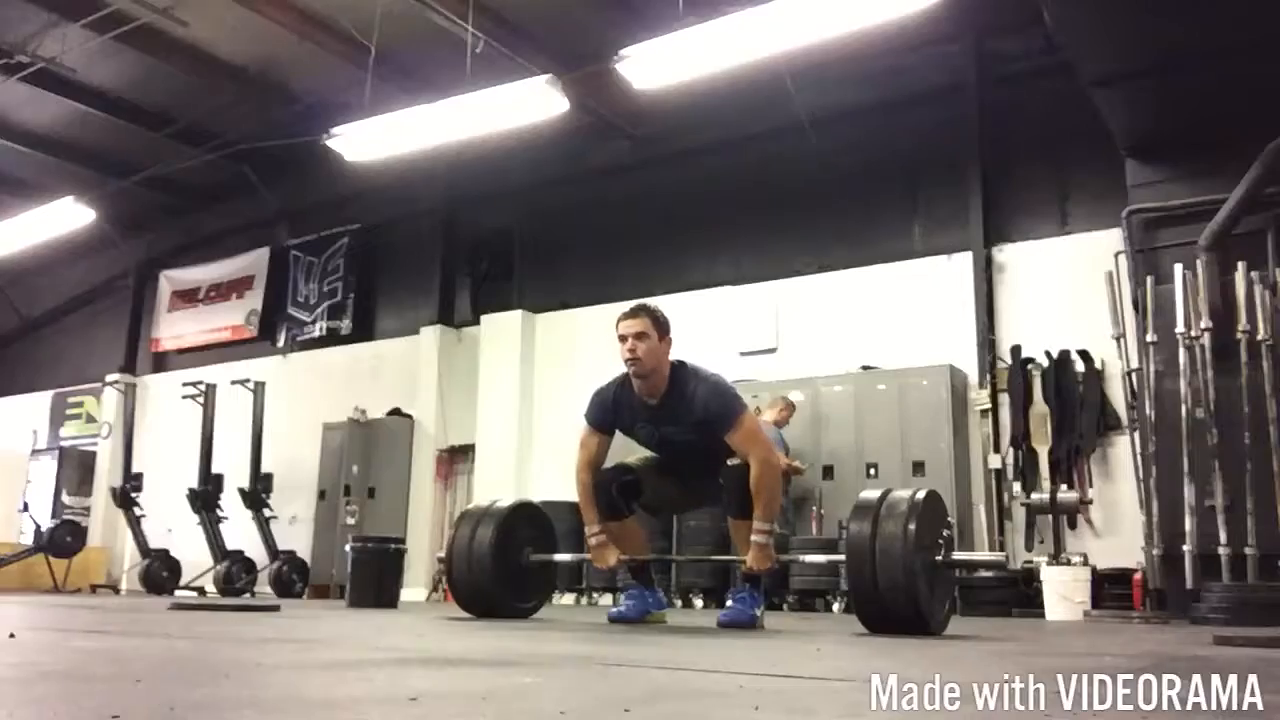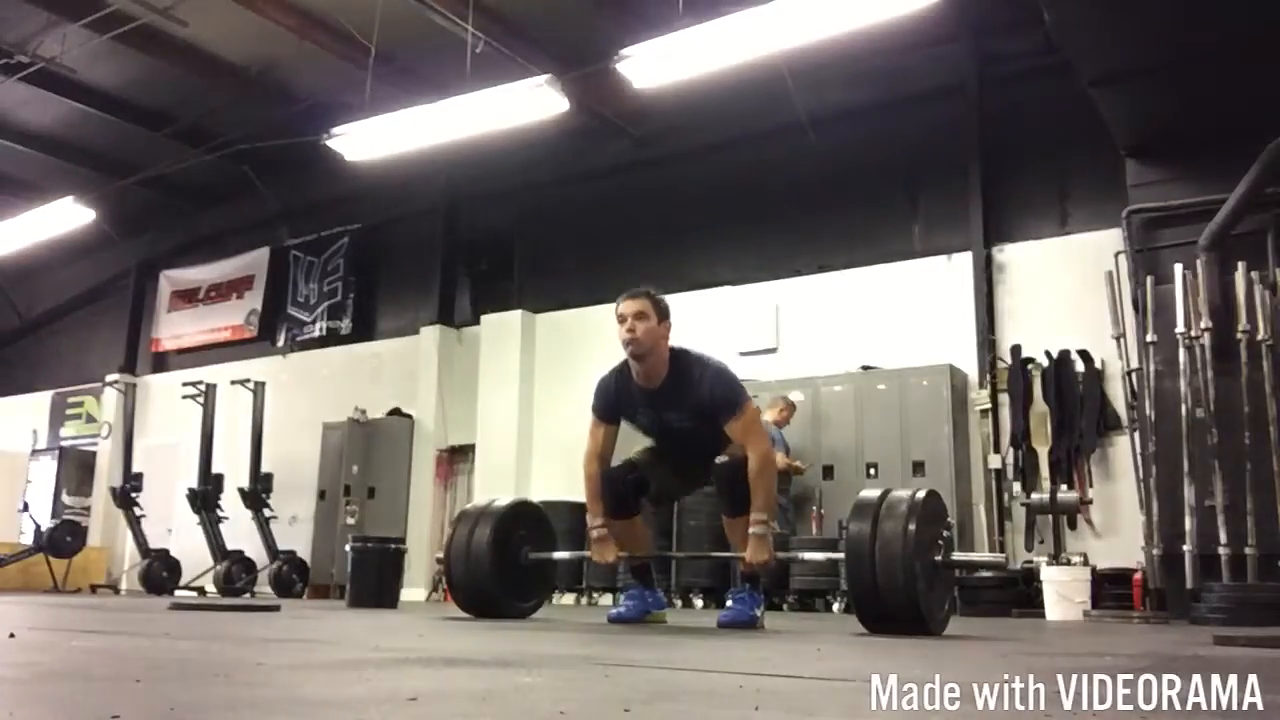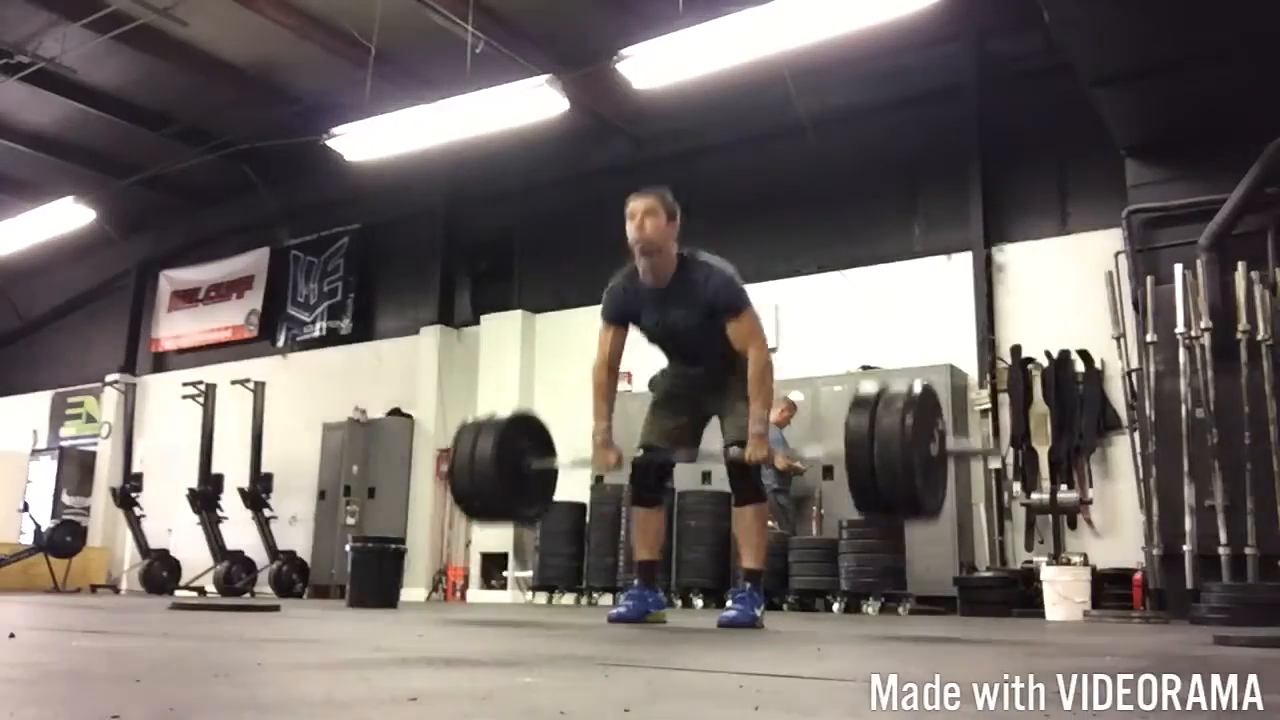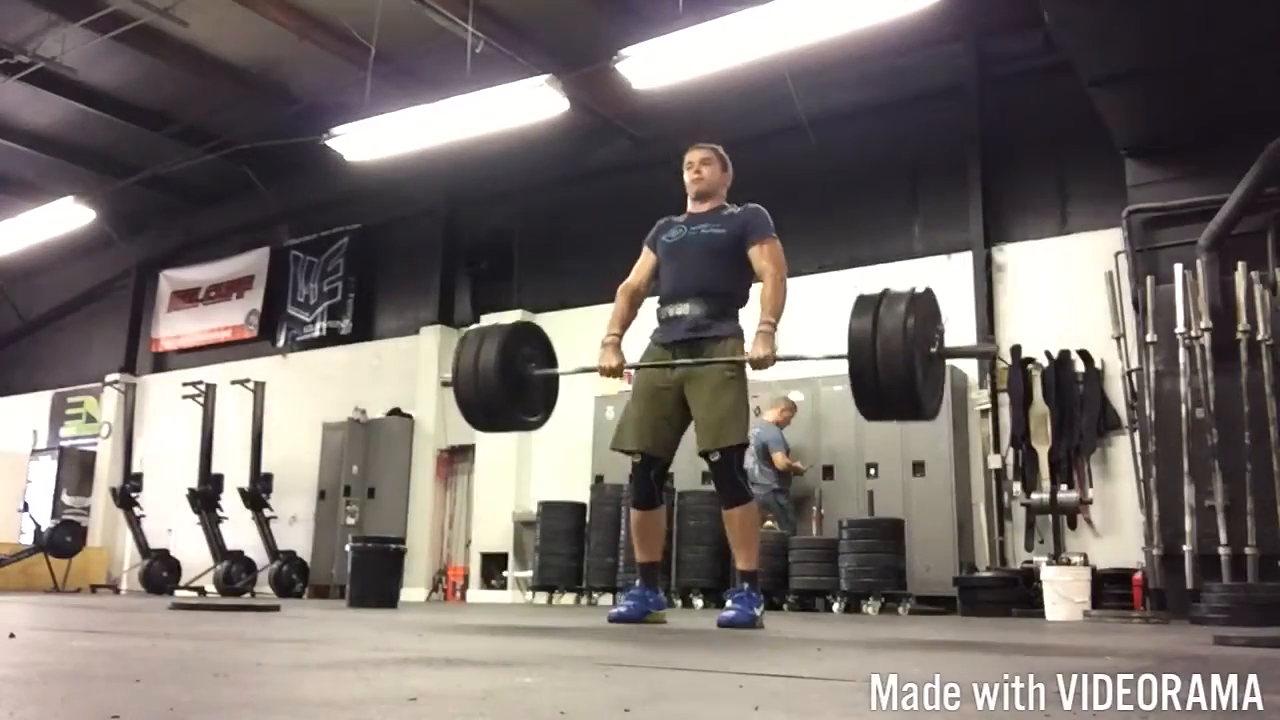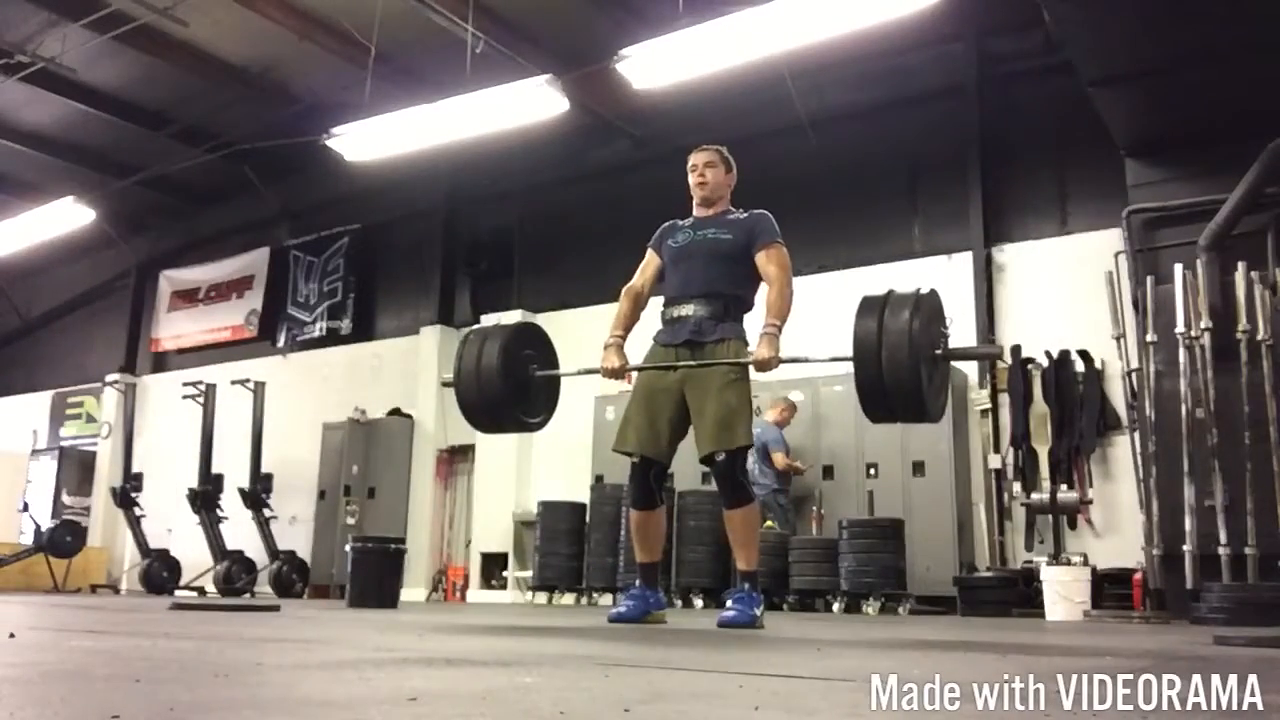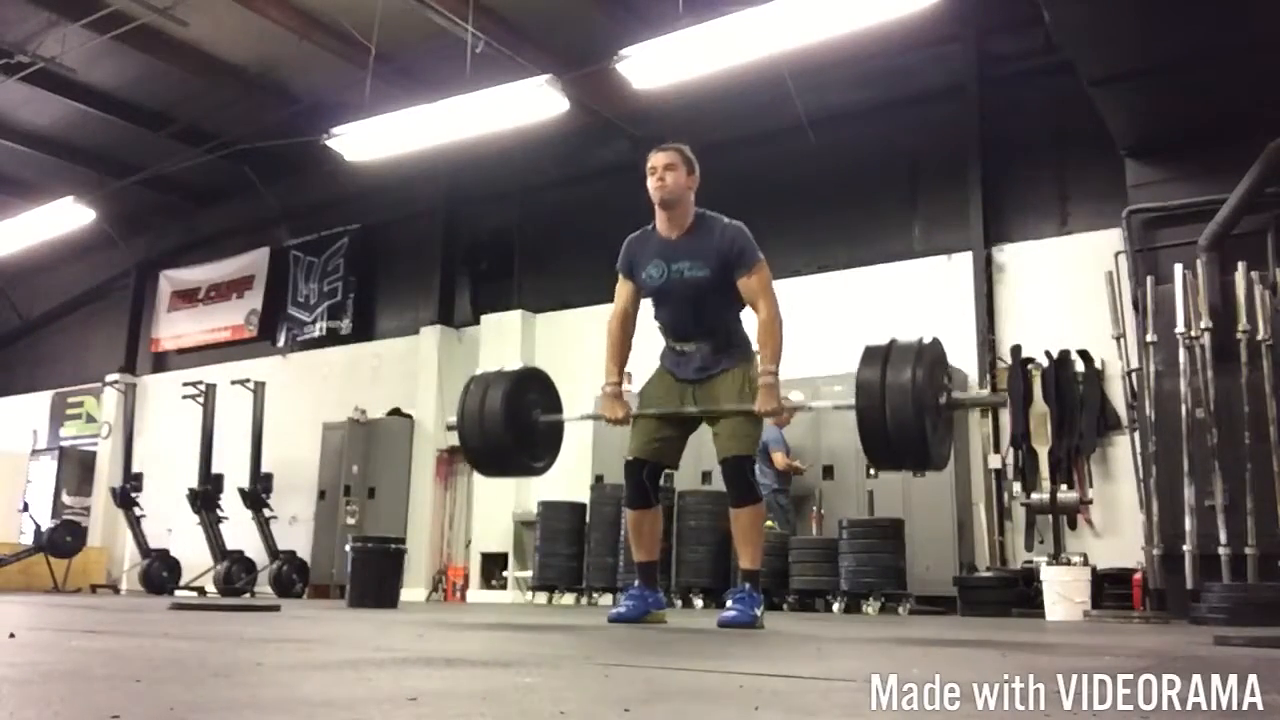
dt=0.5s
person 1, frame 1
left shoulder: (705, 391)
right shoulder: (609, 399)
left elbow: (766, 459)
right elbow: (586, 468)
left wrist: (761, 540)
right wrist: (596, 537)
left hip: (722, 471)
right hip: (674, 473)
left knee: (740, 476)
right knee: (607, 485)
left ankle: (749, 593)
right ankle: (646, 591)
person 1, frame 2
left shoulder: (707, 377)
right shoulder: (613, 386)
left elbow: (760, 450)
right elbow: (595, 459)
left wrist: (760, 532)
right wrist: (598, 530)
left hip: (729, 445)
right hip: (676, 453)
left knee: (731, 473)
right knee: (616, 482)
left ankle: (748, 594)
right ankle: (646, 592)
person 1, frame 3
left shoulder: (712, 278)
right shoulder: (623, 290)
left elbow: (756, 351)
right elbow: (605, 364)
left wrist: (758, 431)
right wrist: (602, 436)
left hip: (733, 375)
right hip: (682, 378)
left knee: (743, 464)
right knee: (646, 469)
left ankle: (749, 594)
right ankle: (646, 590)
person 1, frame 4
left shoulder: (747, 218)
right shoulder: (664, 229)
left elbow: (772, 274)
right elbow: (632, 286)
left wrist: (765, 333)
right wrist: (612, 340)
left hip: (717, 347)
right hip: (661, 350)
left knee: (725, 465)
right knee: (645, 470)
left ankle: (747, 594)
right ankle: (648, 590)
person 1, frame 5
left shoulder: (753, 224)
right shoulder: (669, 233)
left elbow: (779, 280)
right elbow: (636, 289)
left wrist: (770, 335)
right wrist: (614, 342)
left hip: (719, 349)
right hip: (663, 351)
left knee: (727, 467)
right knee: (644, 471)
left ankle: (748, 593)
right ankle: (647, 589)
person 1, frame 6
left shoulder: (727, 237)
right shoulder: (636, 247)
left elbow: (766, 308)
right elbow: (621, 318)
left wrist: (768, 380)
right wrist: (613, 387)
left hip: (728, 368)
right hip: (672, 371)
left knee: (737, 468)
right knee: (638, 471)
left ankle: (748, 592)
right ankle: (646, 590)
